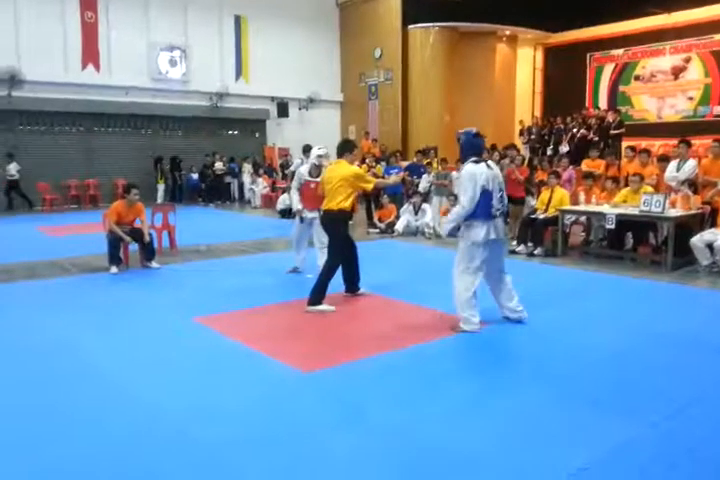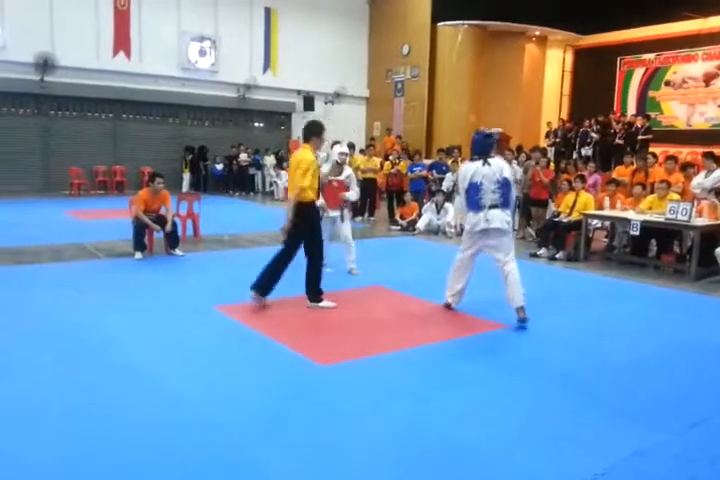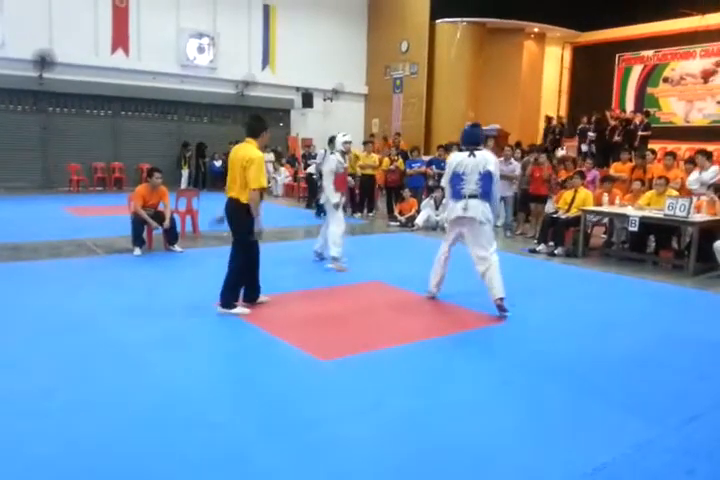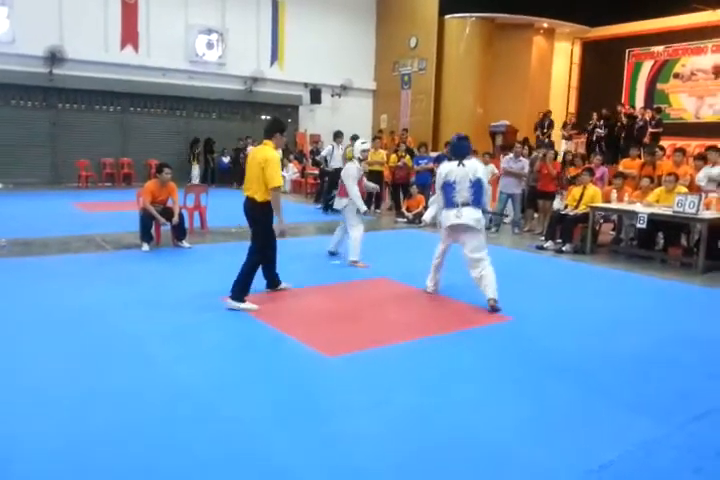
dt=1s
person 1, frame 1
left shoulder: (469, 170)
right shoulder: (492, 168)
left elbow: (466, 205)
right elbow: (502, 200)
left wrist: (446, 226)
left hip: (476, 230)
right hip: (495, 228)
left knee: (464, 275)
right knee: (498, 274)
left ankle: (469, 322)
right ankle: (515, 312)
person 1, frame 2
left shoulder: (466, 168)
right shoulder: (503, 165)
left elbow: (463, 198)
right elbow: (511, 195)
right wrist: (506, 216)
left hip: (476, 221)
right hip: (500, 219)
left knee: (463, 261)
right knee: (508, 263)
left ankle: (450, 299)
right ankle: (520, 308)
person 1, frame 3
left shoulder: (453, 158)
right shoulder: (489, 158)
left elbow: (447, 187)
right elbow: (494, 189)
right wrist: (492, 212)
left hip: (456, 209)
right hip: (479, 209)
left knee: (445, 250)
right knee: (486, 255)
left ankle: (433, 290)
right ankle: (498, 298)
person 1, frame 4
left shoulder: (444, 168)
right shoulder: (477, 166)
left elbow: (439, 197)
right elbow: (484, 194)
left wrist: (442, 218)
right wrist: (483, 212)
left hip: (450, 217)
right hip: (472, 216)
left knee: (439, 255)
right knee: (479, 260)
left ankle: (431, 286)
right ankle: (491, 298)
person 2, frame 1
left shoulder: (328, 170)
right shoulder: (353, 171)
right elbow: (375, 183)
right wrist: (391, 181)
left hip: (328, 215)
right hip: (337, 218)
left knee: (349, 250)
right knee: (334, 259)
left ankle: (352, 287)
right ankle: (314, 301)
person 2, frame 2
left shoulder: (297, 154)
right shoulder: (309, 159)
right elbow: (297, 189)
right wrist: (289, 218)
left hip: (296, 209)
right hip: (305, 209)
left knee: (288, 252)
right knee: (315, 255)
left ankle: (260, 289)
right ankle: (315, 298)
person 2, frame 3
left shoulder: (236, 150)
right shoulder: (256, 155)
right elbow: (254, 191)
left wrist: (226, 211)
right wrist: (257, 221)
left hip: (232, 204)
right hip: (244, 208)
left knee: (251, 252)
right knee: (241, 255)
left ankle: (252, 295)
right ankle: (227, 303)
person 2, frame 4
left shoulder: (255, 151)
right shoulder: (272, 156)
right elbow: (274, 190)
right wrist: (280, 220)
left hip: (251, 203)
right hip: (261, 206)
left knee: (268, 245)
right knee: (257, 252)
left ankle: (273, 282)
right ankle: (236, 297)
person 3, frame 1
right shoulder: (301, 171)
right elbow: (294, 189)
right wrist: (296, 206)
left hip: (319, 212)
right hip: (303, 211)
left knee: (322, 242)
right knee: (298, 239)
right ankle: (298, 265)
person 3, frame 2
left shoulder: (349, 173)
right shoulder: (324, 171)
left elbow: (355, 191)
left wrist: (348, 196)
right wrist: (320, 202)
left hip: (342, 210)
right hip: (327, 210)
left knee: (346, 238)
left ankle: (352, 266)
person 3, frame 3
left shoulder: (344, 158)
right shoulder: (333, 158)
right elbow: (327, 181)
left wrist: (348, 180)
right wrist: (334, 199)
left hip: (338, 196)
right hip: (332, 196)
left knee: (330, 223)
right knee: (338, 225)
left ankle: (319, 251)
right ankle: (335, 258)
person 3, frame 4
left shoulder: (358, 166)
right shoulder: (352, 168)
left elbow: (362, 183)
right elbow: (352, 189)
left wrist: (372, 186)
right wrist: (362, 207)
left hip: (348, 201)
right hip: (347, 201)
left knee: (345, 226)
right knee: (356, 229)
left ankle: (333, 249)
right ankle: (354, 259)
